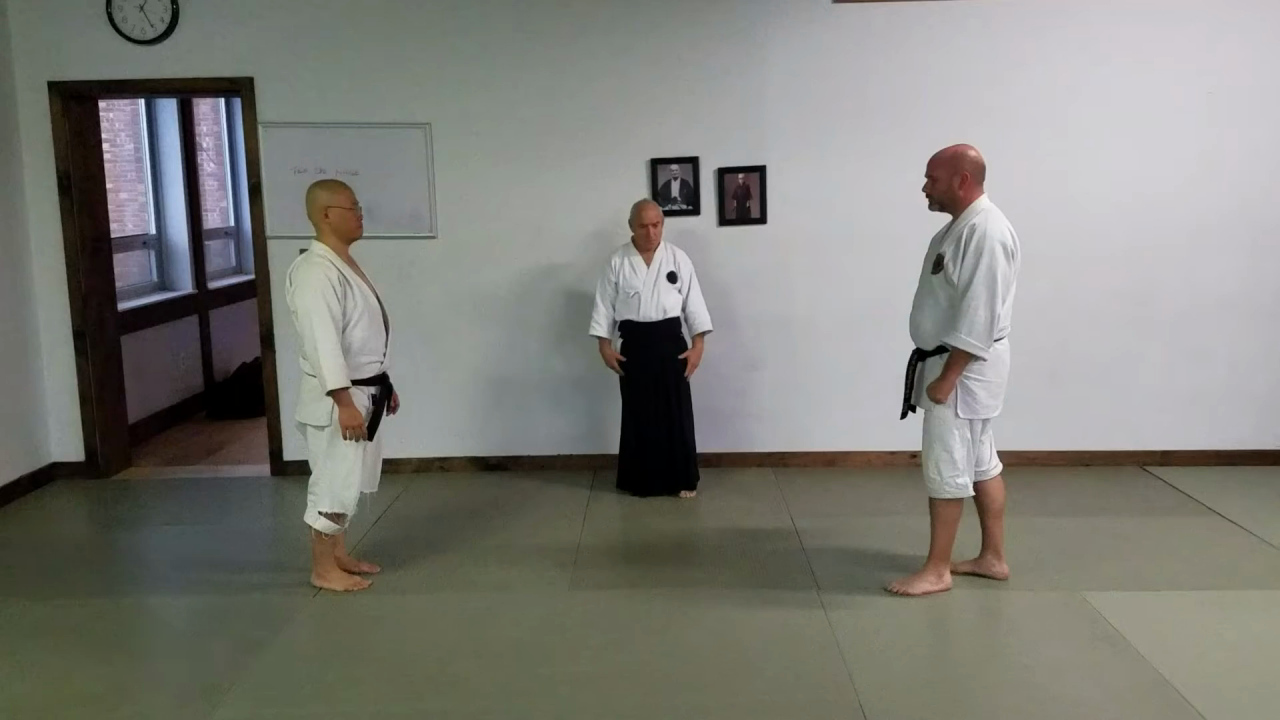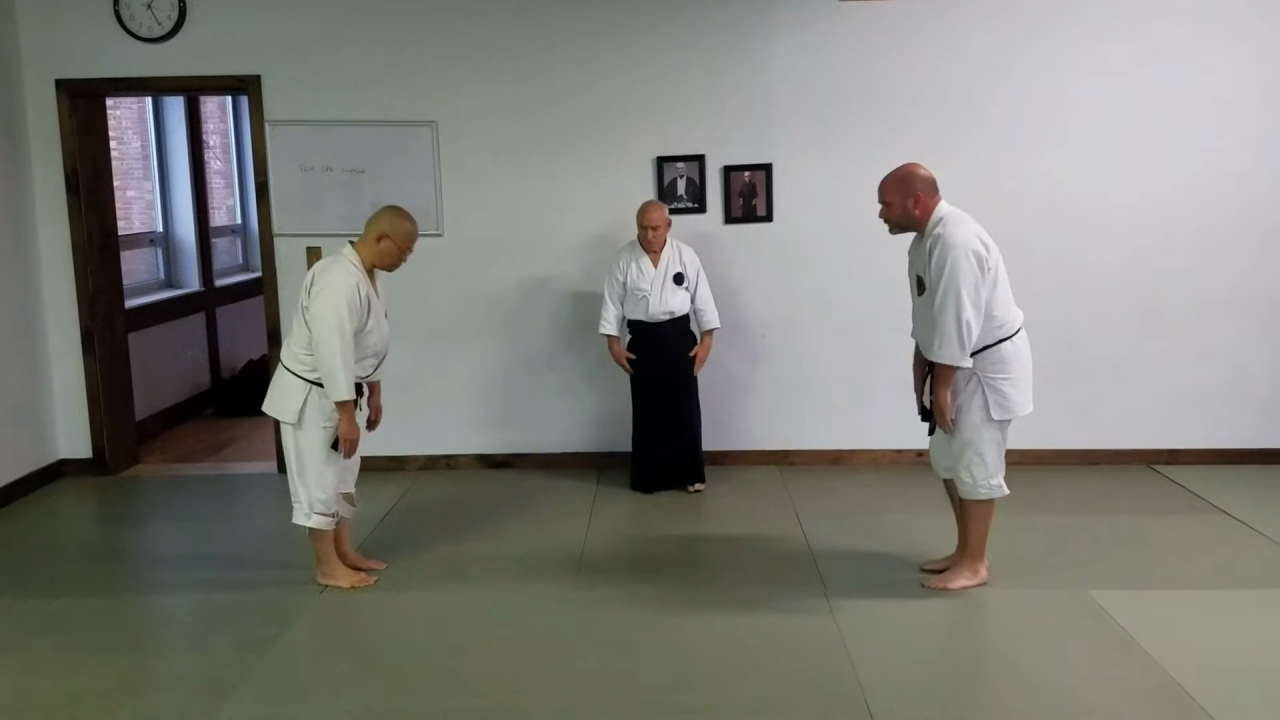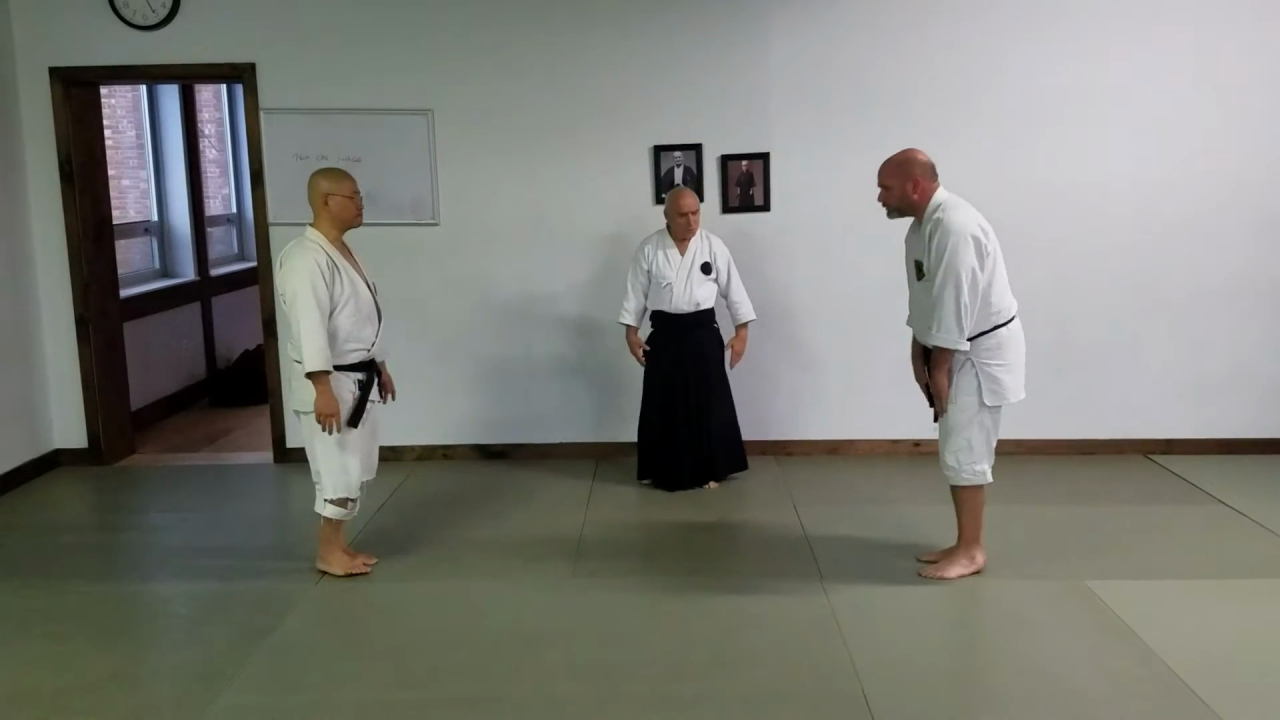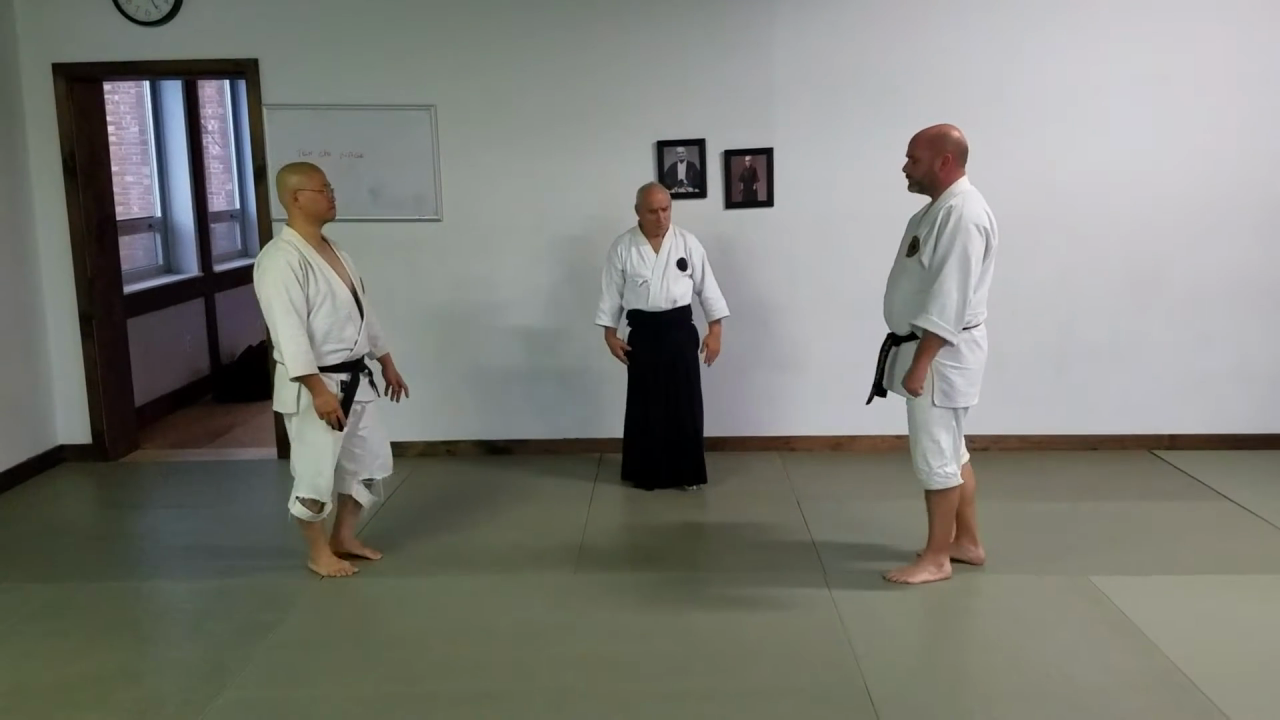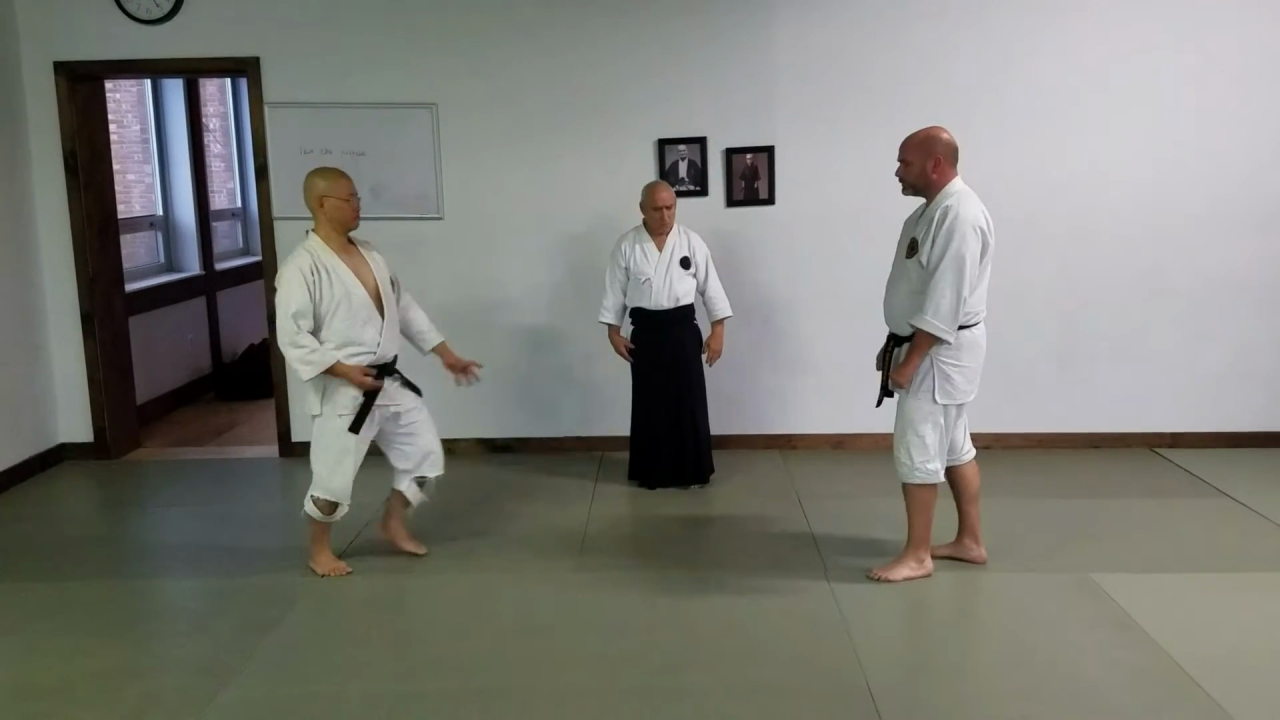
dt=1s
person 1, frame 1
left shoulder: (985, 231)
right shoulder: (963, 226)
left elbow: (979, 317)
left wrist: (948, 377)
left hip: (963, 368)
right hip: (951, 362)
left knee: (946, 465)
right knee: (980, 461)
left ankle: (937, 569)
right ankle: (993, 557)
person 1, frame 2
left shoulder: (954, 240)
right shoulder: (929, 237)
left elbow: (956, 323)
right elbow: (929, 314)
left wrist: (941, 388)
right wrist: (921, 366)
left hip: (988, 366)
right hip: (966, 365)
left knee: (976, 466)
right knee: (948, 460)
left ankle: (973, 564)
right ankle: (966, 551)
person 1, frame 3
left shoulder: (953, 226)
right shoulder: (924, 224)
left elbow: (954, 307)
right elbow: (924, 301)
left wrist: (940, 370)
right wrist: (919, 357)
left hip: (983, 352)
right hip: (964, 351)
left knee: (963, 453)
right knee: (961, 449)
left ankle: (969, 551)
right ankle: (967, 545)
person 1, frame 4
left shoulder: (962, 213)
right shoulder: (940, 208)
left elbow: (949, 300)
left wrist: (920, 364)
right wrist: (916, 356)
left hip: (941, 353)
right hip: (925, 347)
left knee: (936, 455)
right knee: (949, 451)
left ankle: (936, 558)
right ankle: (967, 543)
person 1, frame 5
left shoulder: (959, 215)
right shoulder: (933, 209)
left elbow: (944, 302)
left wrist: (909, 361)
right wrist: (894, 347)
left hip: (939, 352)
right hip: (927, 348)
left knee: (917, 451)
right knee: (953, 446)
left ankle: (917, 554)
right ankle: (969, 541)
person 2, frame 1
left shoulder: (344, 263)
right shoulder: (314, 272)
right elbow: (323, 343)
left wrist: (384, 384)
right wrist: (345, 403)
left hip: (364, 390)
right hip: (338, 397)
left knee: (349, 480)
right knee: (334, 481)
left ankle: (338, 556)
right ankle: (323, 570)
person 2, frame 2
left shoulder: (365, 275)
right shoulder: (339, 281)
left elbow: (366, 345)
right elbow: (333, 352)
left wrist: (374, 393)
right wrist: (347, 412)
left hip: (333, 394)
right hip: (308, 396)
left knee: (342, 475)
right knee: (318, 480)
left ankle: (345, 553)
right ankle: (328, 566)
person 2, frame 3
left shoulder: (342, 251)
right shoulder: (306, 258)
right elbow: (309, 328)
left wrist: (380, 367)
right wrist: (323, 390)
left hip: (358, 378)
right hip: (330, 381)
left knee: (355, 467)
right knee: (339, 468)
left ankle: (338, 545)
right ankle: (328, 552)
person 2, frame 4
left shoulder: (332, 250)
right shoulder: (281, 259)
left elbow: (360, 311)
right elbow: (288, 332)
left wrist: (386, 362)
right wrist: (318, 390)
left hip: (354, 378)
right hip: (315, 384)
left knee: (369, 460)
right knee: (316, 472)
left ankle: (344, 536)
right ankle: (318, 552)
person 2, frame 5
left shoulder: (368, 253)
right shoulder: (302, 265)
left elbow: (404, 306)
right elbow: (293, 336)
left wrist: (445, 353)
right wrist: (342, 371)
left hip: (389, 381)
right hip: (341, 391)
left knee: (424, 453)
right knee: (333, 477)
left ankle: (393, 525)
right ankle: (319, 551)
person 3, frame 1
left shoulder: (677, 258)
right shoulder: (618, 261)
left elbow: (693, 301)
right elbow: (605, 304)
left wrist: (698, 344)
right wrist: (605, 346)
left hip: (670, 342)
right hip: (634, 345)
left knee: (677, 412)
right knee: (638, 414)
left ankle: (682, 479)
right ankle: (639, 480)
person 3, frame 2
left shoulder: (684, 255)
right shoulder: (624, 259)
left elbow: (702, 298)
right elbow: (613, 302)
left wrist: (706, 340)
right wrist: (614, 344)
left hip: (679, 338)
right hip: (642, 342)
left knee: (684, 407)
right knee: (647, 411)
left ankle: (690, 474)
right ankle: (649, 476)
person 3, frame 3
left shoulder: (713, 246)
right shoulder: (649, 248)
left elbow: (732, 289)
right elbow: (636, 292)
left wrist: (741, 331)
right wrist: (631, 333)
left hip: (702, 333)
right hip: (664, 334)
left knee: (708, 404)
right knee: (660, 406)
left ankle: (707, 470)
right ankle: (660, 471)
person 3, frame 4
left shoulder: (687, 242)
right shoulder: (622, 247)
left elbow: (706, 286)
right elbow: (612, 292)
left wrist: (715, 329)
right wrist: (610, 333)
left hip: (680, 331)
right hip: (643, 334)
left knee: (685, 403)
right knee: (645, 406)
left ankle: (687, 472)
right ankle: (647, 472)
person 3, frame 5
left shoulder: (691, 241)
right shoulder: (626, 245)
left elbow: (710, 287)
right elbow: (615, 291)
left wrist: (717, 330)
right wrist: (614, 332)
left hip: (683, 330)
right hip: (645, 332)
left knee: (689, 402)
right knee: (648, 404)
left ankle: (691, 471)
right ankle: (650, 472)
